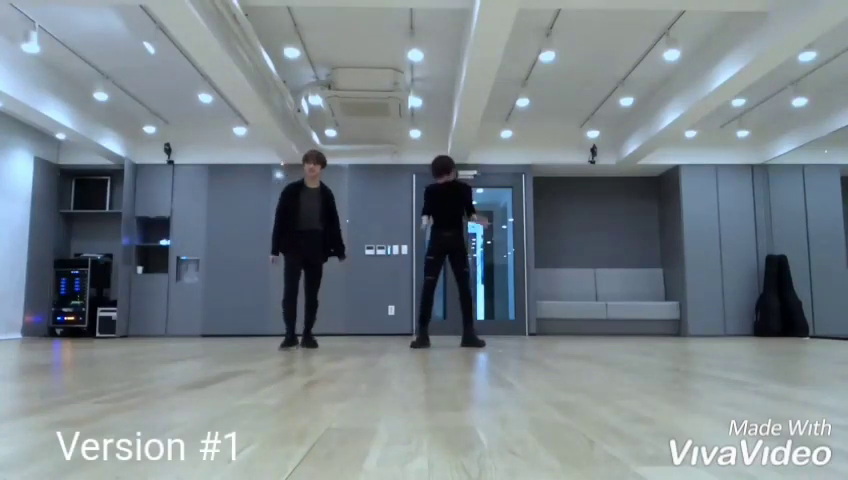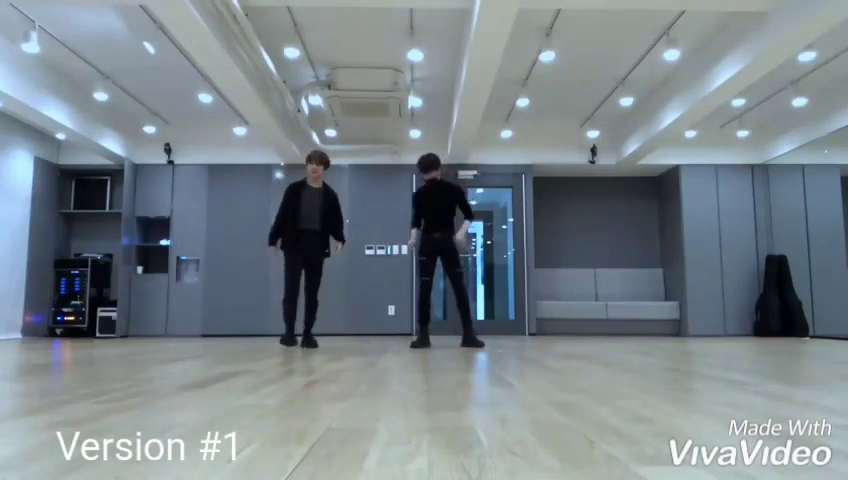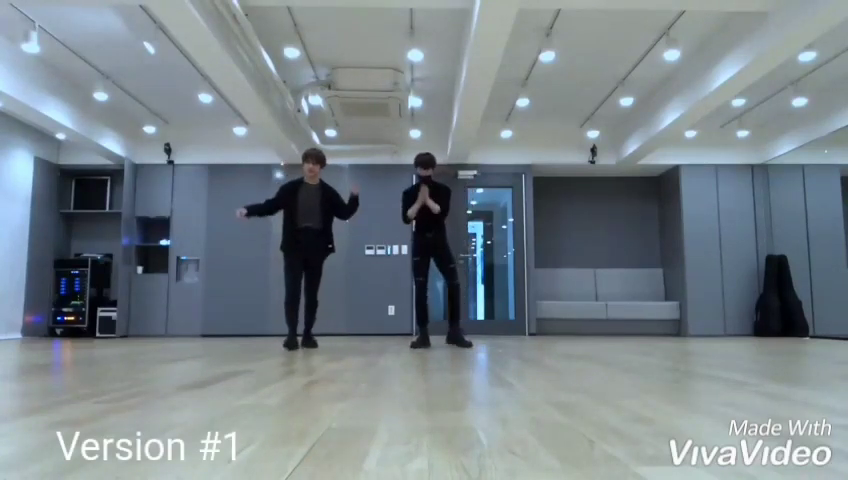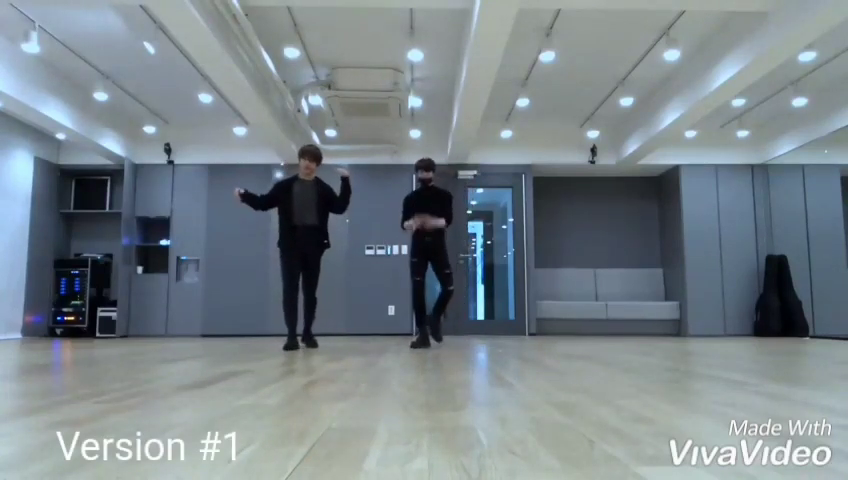
dt=0.3s
person 1, frame 1
left shoulder: (327, 194)
right shoulder: (291, 191)
left elbow: (333, 225)
right elbow: (280, 220)
left wrist: (340, 252)
right wrist: (275, 249)
left hip: (317, 247)
right hip: (293, 245)
left knee: (312, 293)
right knee: (290, 290)
left ankle: (307, 334)
right ankle: (290, 334)
person 1, frame 2
left shoulder: (329, 195)
right shoulder: (294, 189)
left elbow: (336, 221)
right elbow: (283, 216)
left wrist: (340, 239)
right wrist: (273, 240)
left hip: (317, 246)
right hip: (294, 245)
left knee: (312, 292)
right knee: (291, 289)
left ankle: (307, 334)
right ankle: (289, 332)
person 1, frame 3
left shoulder: (328, 192)
right shoulder: (290, 188)
left elbow: (343, 213)
right elbow: (270, 206)
left wrist: (354, 199)
right wrist: (248, 210)
left hip: (317, 245)
right hip: (293, 245)
left knee: (312, 293)
right knee: (292, 291)
left ankle: (307, 334)
right ankle: (291, 334)
person 1, frame 4
left shoulder: (323, 188)
right shoulder: (285, 186)
left elbow: (339, 208)
right elbow: (263, 203)
left wrist: (346, 183)
right wrist: (244, 195)
left hip: (314, 242)
right hip: (290, 242)
left knee: (310, 290)
right knee: (290, 290)
left ankle: (307, 332)
right ankle: (292, 335)
person 2, frame 1
left shoulder: (464, 189)
right shoulder: (431, 190)
left elbow: (469, 213)
right elbow: (426, 212)
left wrist: (477, 218)
right wrist: (425, 221)
left hip: (457, 241)
right hip: (437, 241)
left knee: (465, 287)
right knee: (428, 286)
left ankle: (468, 333)
right ankle: (422, 334)
person 2, frame 2
left shoulder: (453, 190)
right shoulder: (419, 194)
left elbow: (468, 214)
left wrist: (462, 231)
right wrist: (413, 237)
left hip: (448, 242)
right hip: (427, 242)
left knee: (459, 287)
right knee: (424, 288)
left ankle: (468, 334)
right ankle: (423, 334)
person 2, frame 3
left shoulder: (443, 190)
right shoulder: (409, 193)
left elbow: (443, 212)
right elbow: (406, 218)
left wrist: (427, 199)
right wrist: (419, 201)
left hip: (439, 240)
right hip: (420, 241)
left knee: (454, 283)
right knee: (420, 288)
left ankle: (454, 331)
right ankle: (423, 334)
person 2, frame 4
left shoulder: (444, 195)
right shoulder: (410, 198)
left elbow: (448, 220)
right elbow: (404, 223)
left wrist: (434, 222)
right wrist: (412, 223)
left hip: (438, 244)
right hip: (419, 246)
left knee: (448, 287)
right knee: (418, 289)
left ankle: (435, 320)
right ankle: (423, 334)
